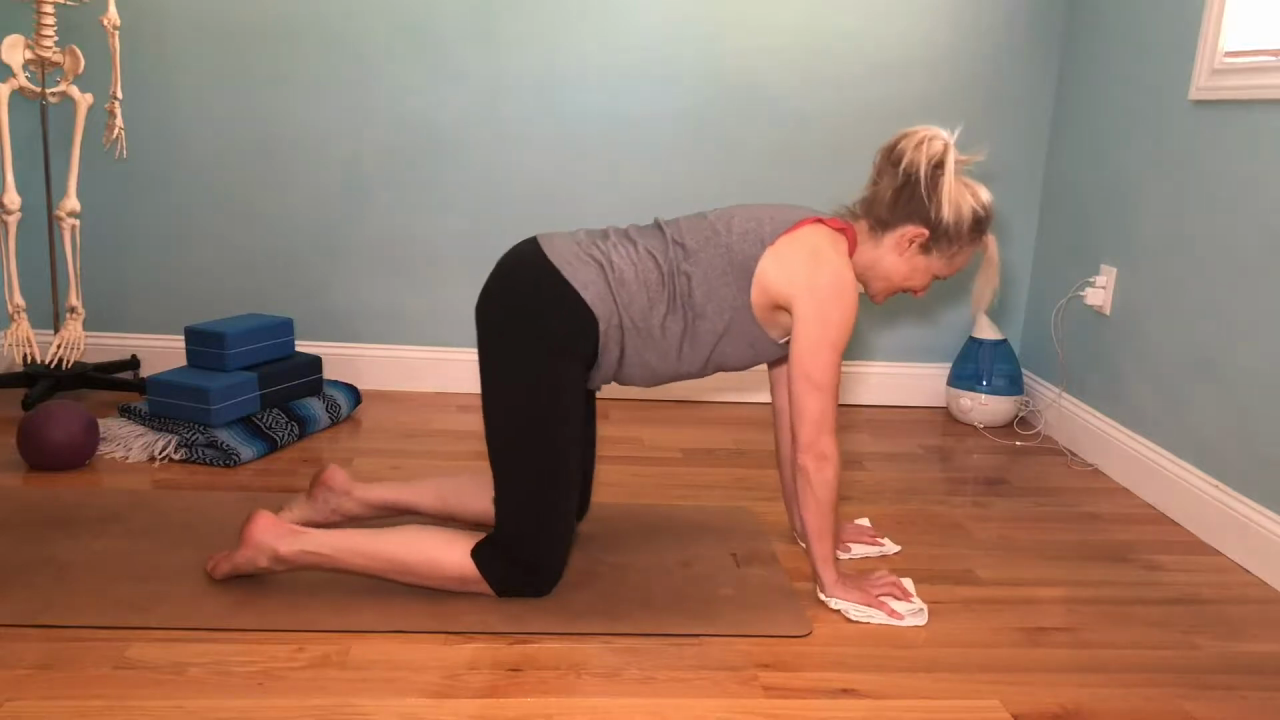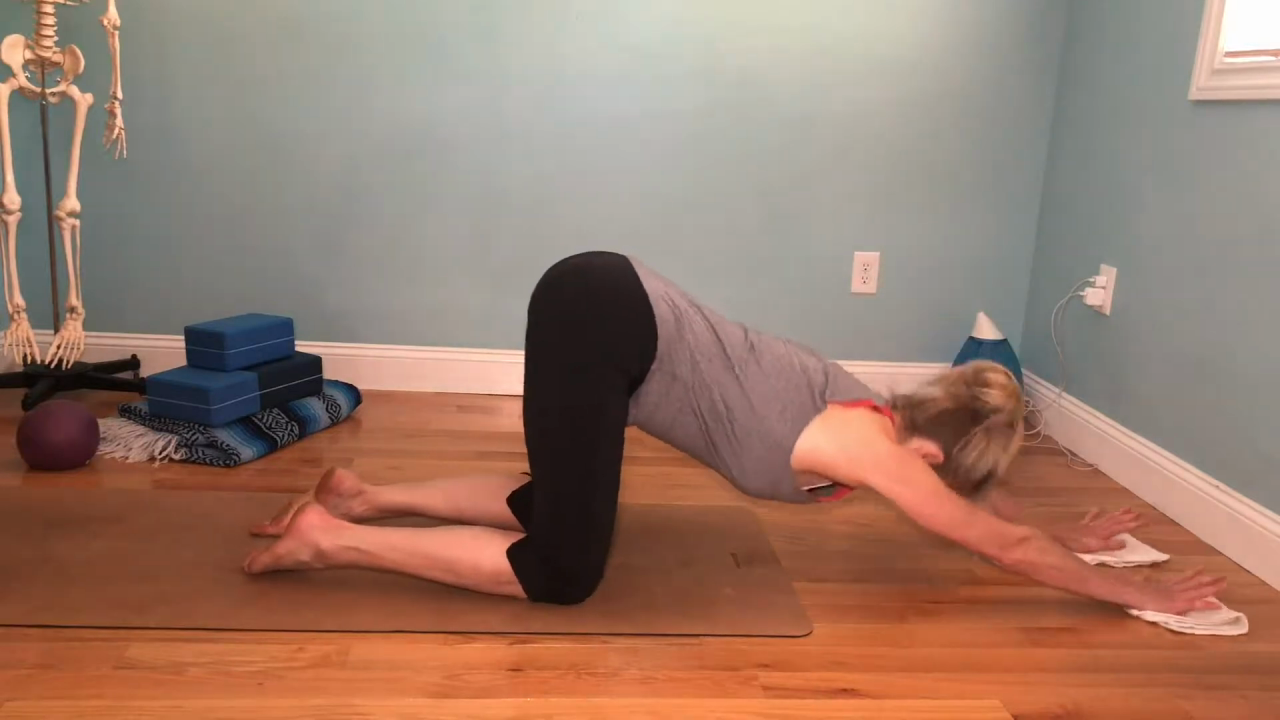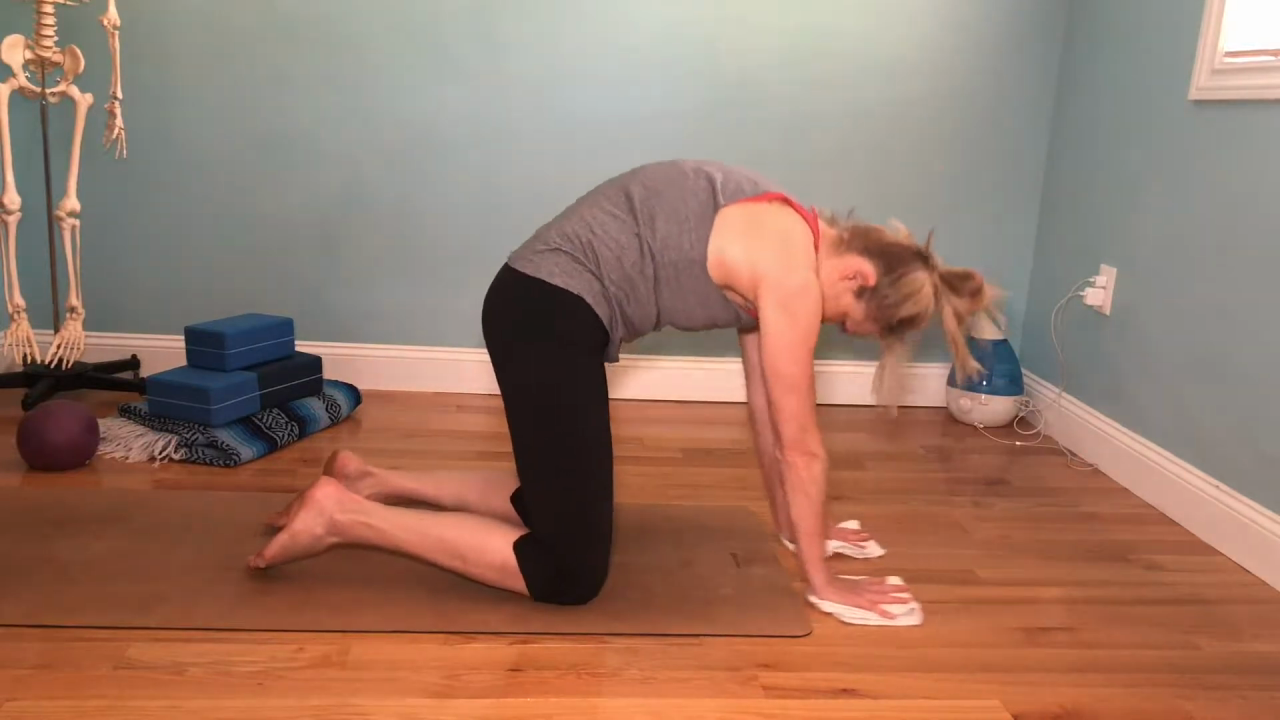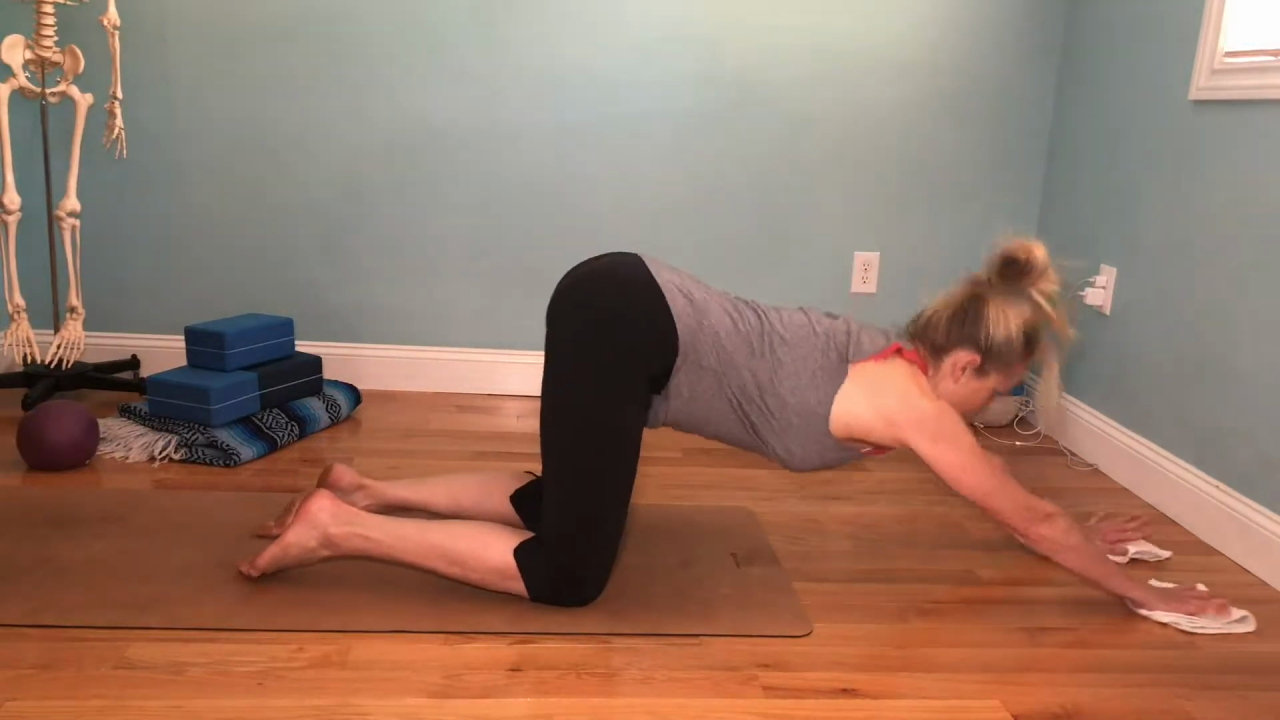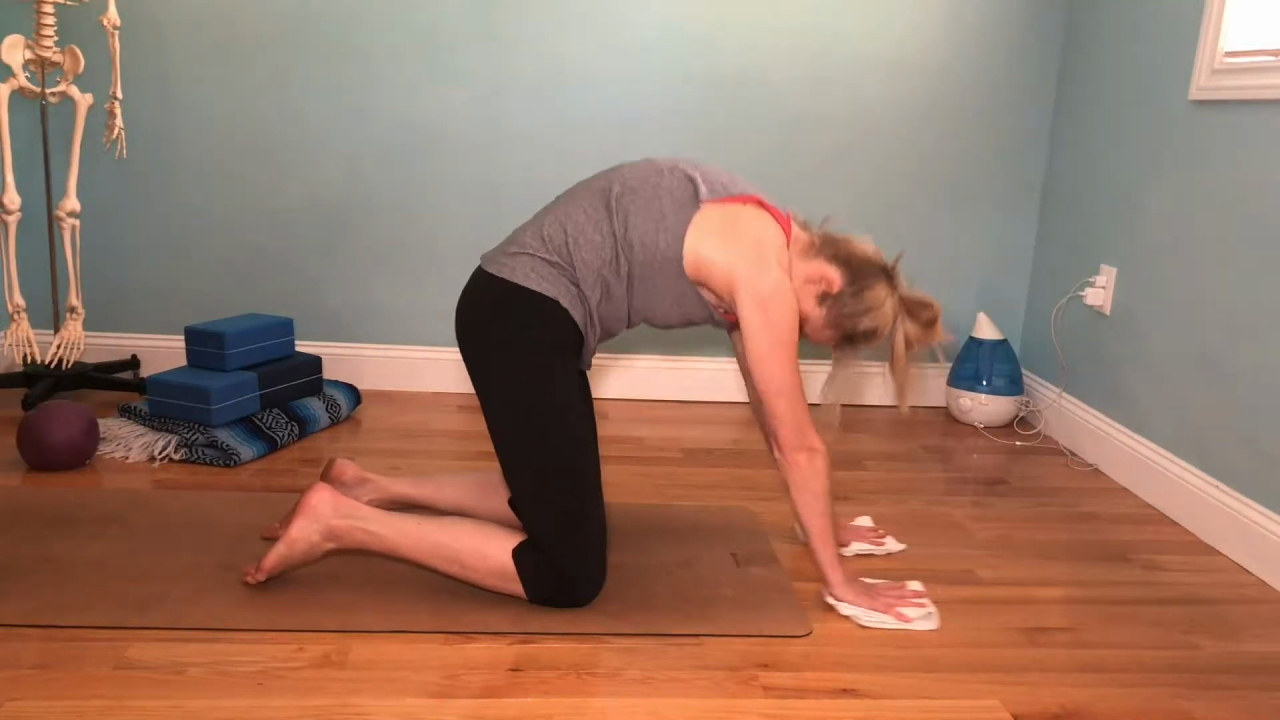
dt=1s
person 1, frame 1
left shoulder: (810, 251)
right shoulder: (831, 275)
left elbow: (789, 419)
right elbow: (816, 445)
left wrist: (809, 525)
right wrist: (831, 576)
left hip: (544, 294)
right hip: (547, 314)
left knee: (556, 507)
right knee: (527, 564)
left ankle: (355, 495)
right ankle: (288, 542)
person 1, frame 2
left shoulder: (874, 411)
right shoulder: (869, 449)
left elbow: (996, 525)
right elbow: (1003, 542)
left wrist: (1071, 537)
right wrist: (1142, 595)
left hip: (595, 299)
right hip: (601, 323)
left knee: (557, 503)
right knee: (562, 569)
left ankle: (363, 495)
right ankle: (333, 538)
person 1, frame 3
left shoulder: (781, 245)
right shoulder: (789, 265)
left elbow: (766, 411)
right elbow: (801, 444)
left wrist: (790, 523)
right wrist: (822, 577)
left hip: (544, 303)
right hip: (549, 313)
left knee: (560, 500)
right knee: (571, 571)
left ankle: (372, 480)
right ankle: (346, 516)
person 1, frame 4
left shoulder: (900, 356)
right shoulder: (909, 403)
left elbow: (1013, 506)
right elbow: (1030, 516)
left wrist: (1081, 537)
right wrist: (1142, 594)
left hip: (616, 300)
right hip: (622, 328)
left knee: (563, 507)
right knee: (567, 571)
left ankle: (368, 490)
right ankle: (342, 529)
person 1, frame 5
left shoulder: (768, 240)
right shoulder: (767, 268)
left elbow: (772, 415)
right elbow: (797, 441)
left wrist: (821, 521)
right wrist: (840, 580)
left hip: (522, 308)
right hip: (521, 317)
left knee: (550, 497)
right knee: (570, 574)
left ankle: (369, 487)
right ankle: (341, 522)
